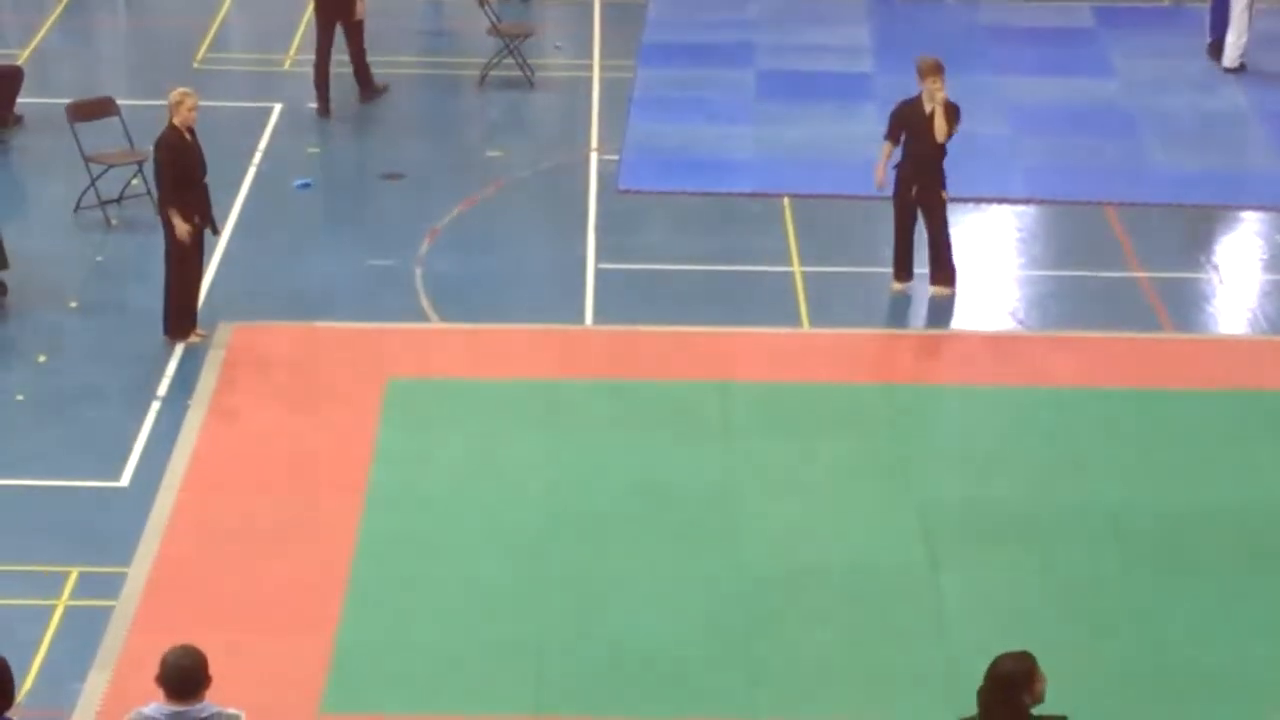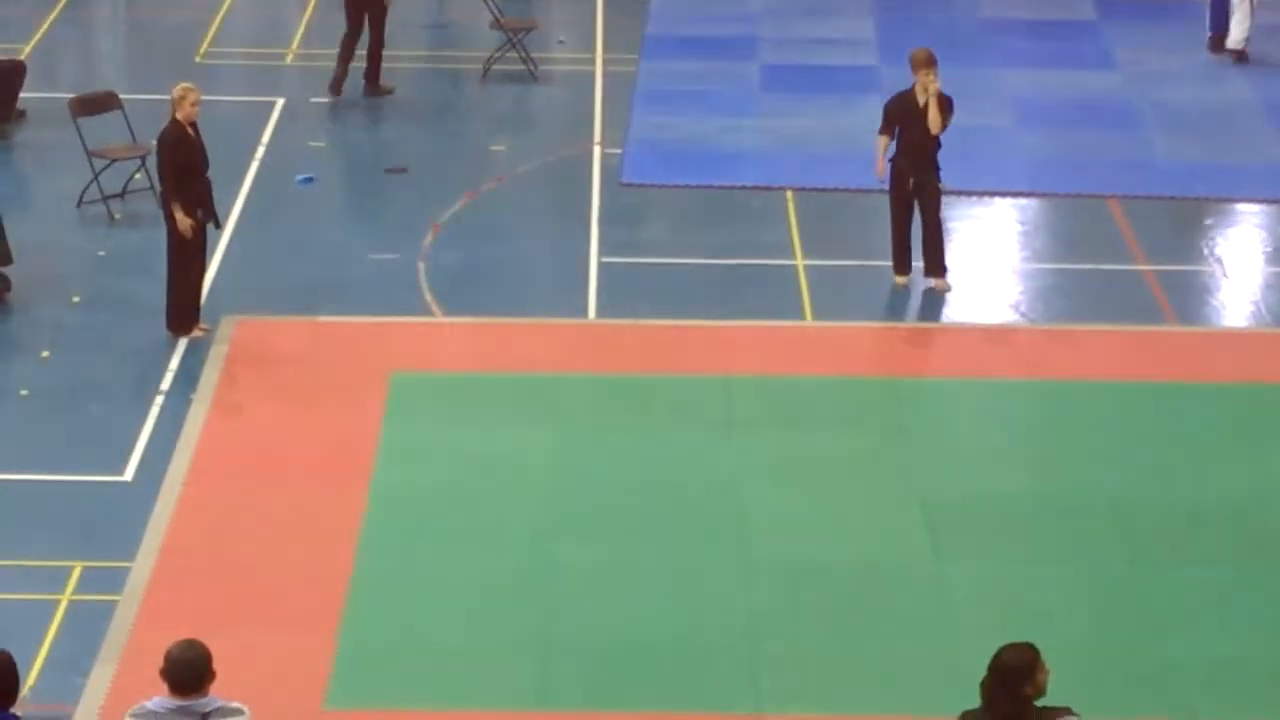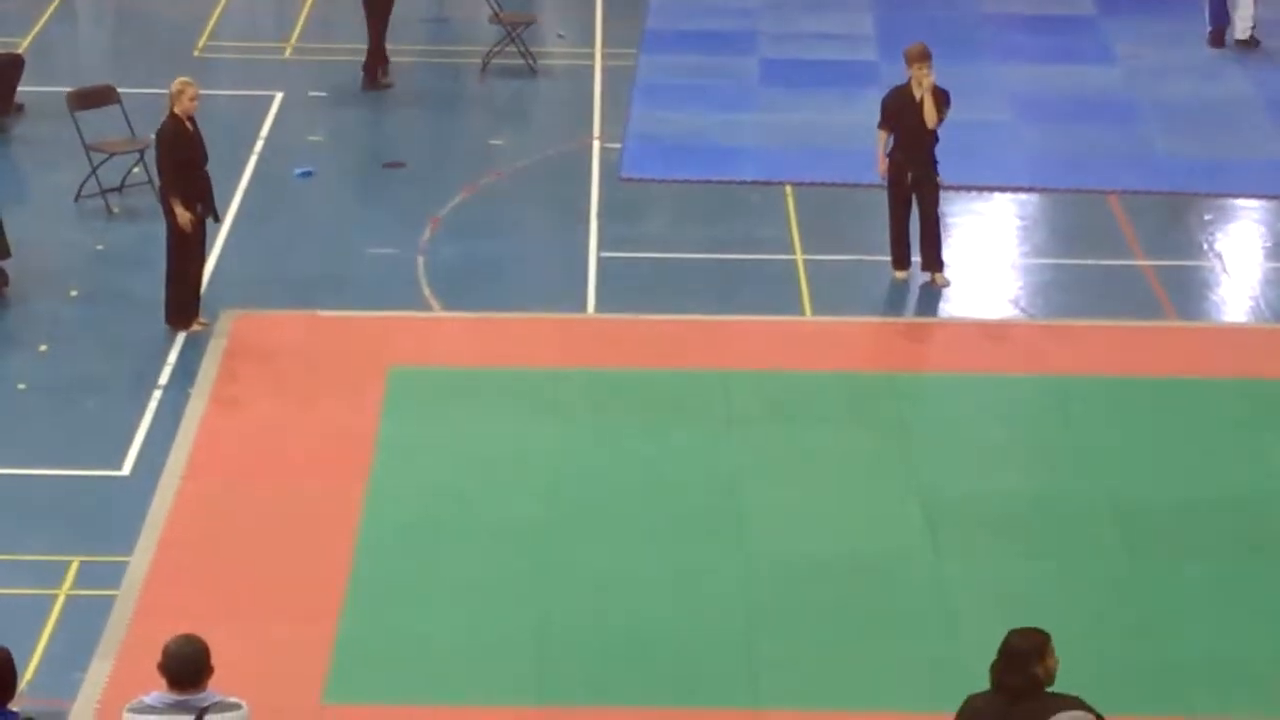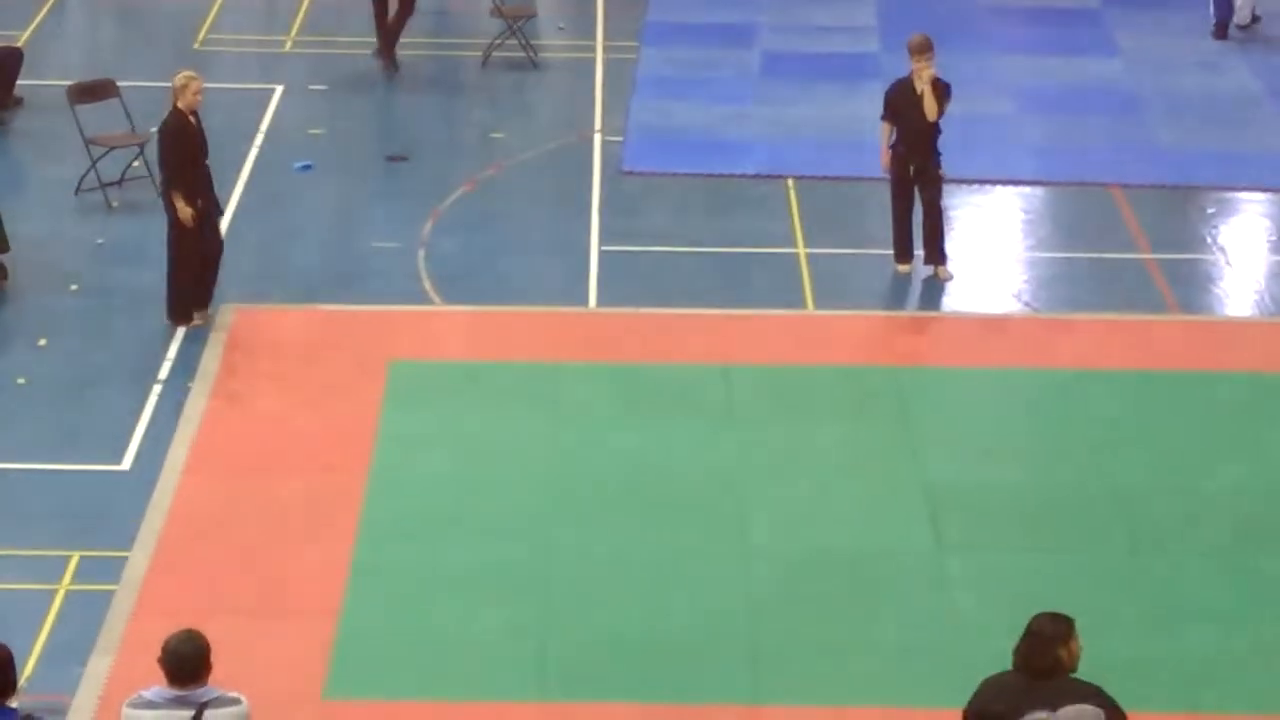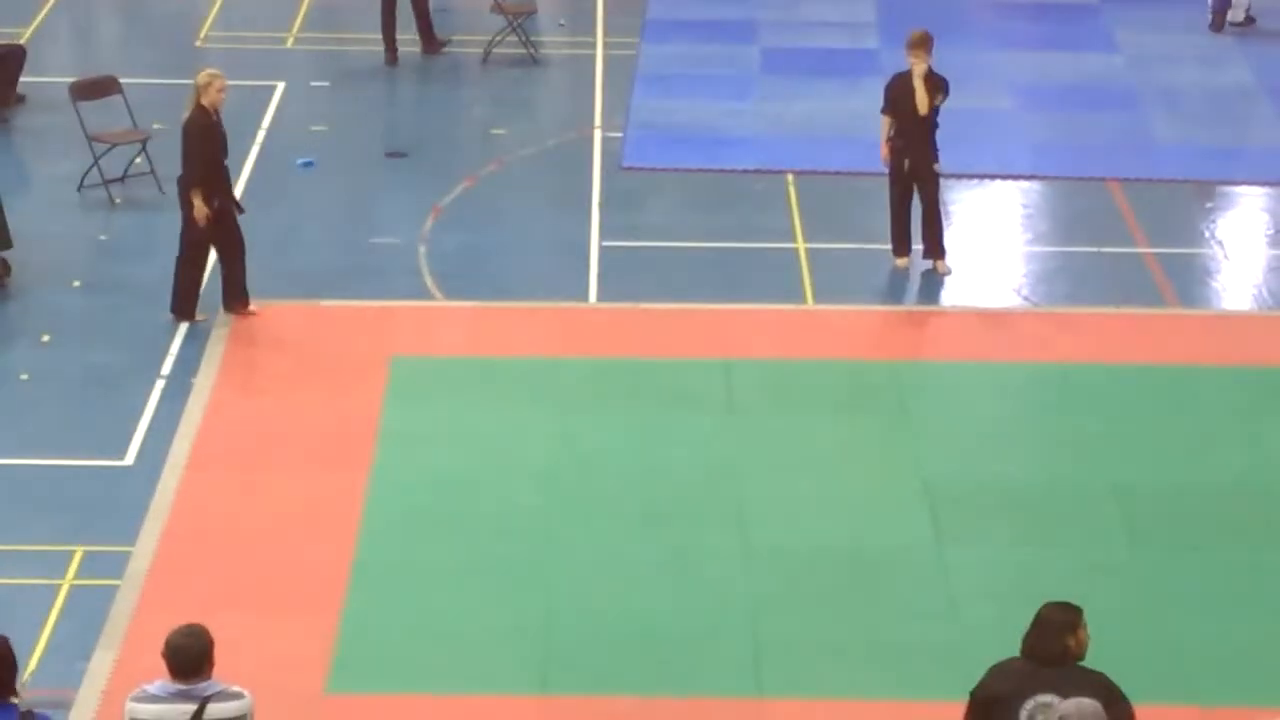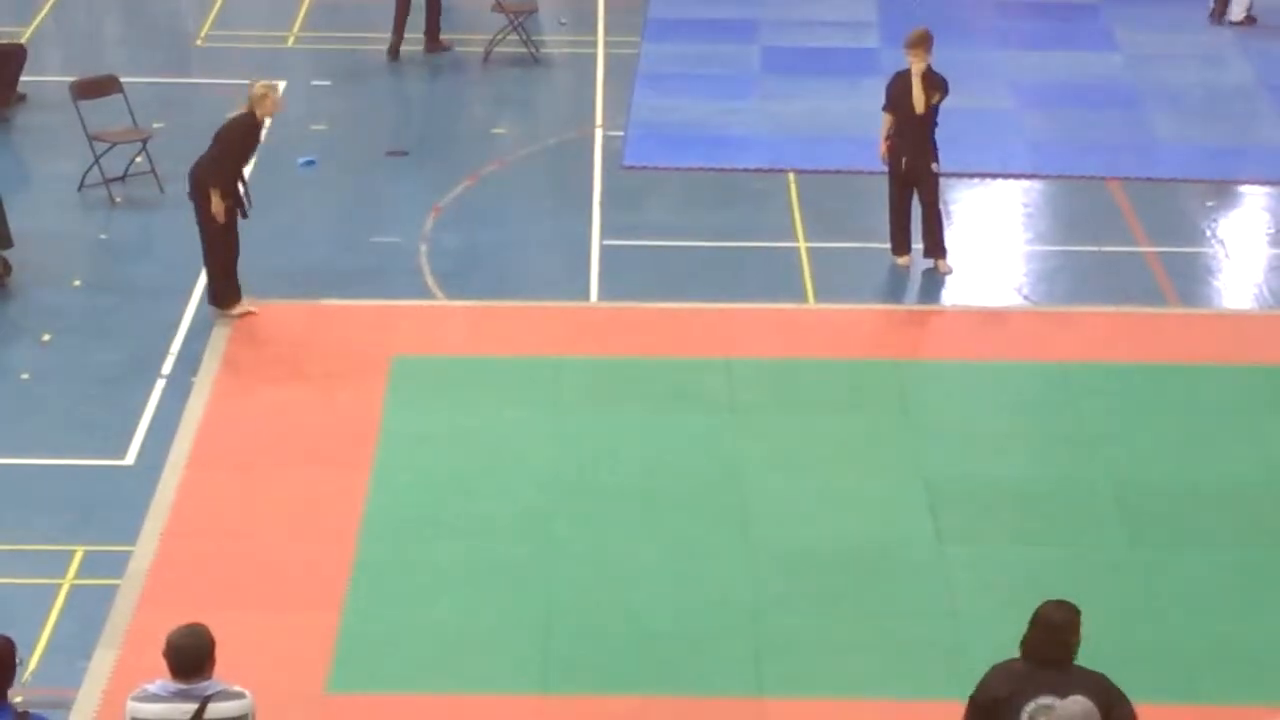
dt=0.3s
person 1, frame 1
left shoulder: (189, 135)
right shoulder: (166, 142)
right elbow: (164, 186)
left wrist: (203, 212)
right wrist: (176, 221)
left hip: (193, 211)
right hip: (179, 214)
left knee: (193, 270)
right knee: (180, 271)
left ankle: (189, 324)
right ankle: (177, 329)
person 1, frame 2
left shoulder: (192, 129)
right shoulder: (170, 137)
right elbow: (168, 181)
left wrist: (204, 207)
right wrist: (178, 214)
left hip: (196, 206)
right hip: (181, 209)
left knee: (196, 264)
right knee: (182, 265)
left ankle: (192, 319)
right ankle: (180, 324)
person 1, frame 3
left shoulder: (190, 123)
right shoulder: (168, 131)
right elbow: (167, 175)
left wrist: (204, 200)
right wrist: (178, 209)
left hip: (196, 200)
right hip: (180, 204)
left knee: (196, 258)
right knee: (182, 259)
left ankle: (191, 313)
right ankle: (179, 318)
person 1, frame 4
left shoulder: (193, 118)
right shoulder: (172, 125)
right elbow: (169, 169)
left wrist: (206, 194)
right wrist: (180, 203)
left hip: (199, 193)
right hip: (182, 197)
left knee: (212, 247)
right knee: (184, 255)
left ankle: (198, 303)
right ankle: (181, 314)
person 1, frame 5
left shoulder: (213, 116)
right shoulder: (196, 123)
right elbow: (191, 166)
left wrist: (224, 191)
right wrist: (197, 202)
left hip: (217, 191)
right hip: (200, 194)
left knee: (233, 243)
right knee: (194, 252)
left ankle: (236, 302)
right ankle: (183, 310)
person 1, frame 6
left shoulder: (253, 123)
right shoulder: (241, 126)
right elbow: (219, 161)
left wrist: (233, 194)
right wrist: (216, 200)
left hip: (223, 184)
right hip: (206, 184)
left knee: (229, 243)
right knee: (219, 244)
left ankle: (231, 298)
right ankle: (225, 301)
person 2, frame 1
left shoulder: (950, 110)
right shoulder: (906, 108)
left elbow: (941, 137)
right elbow: (892, 139)
left wrist: (939, 107)
right wrist: (881, 167)
left hip: (933, 176)
right hip: (907, 174)
left knee: (938, 228)
right knee: (903, 227)
left ankle: (945, 280)
right ankle: (901, 276)
person 2, frame 2
left shoulder: (944, 102)
right shoulder: (899, 101)
left elbow: (935, 129)
right elbow: (886, 132)
left wrist: (933, 98)
right wrist: (880, 161)
left hip: (928, 168)
right hip: (902, 167)
left knee: (932, 221)
right knee: (901, 221)
left ankle: (938, 273)
right ankle: (901, 270)
person 2, frame 3
left shoulder: (940, 95)
right shoulder: (895, 96)
left elbow: (932, 123)
right elbow: (885, 128)
left wrist: (927, 92)
right wrist: (881, 158)
left hip: (925, 163)
right hip: (900, 162)
left knee: (930, 215)
right knee: (899, 215)
left ankle: (935, 268)
right ankle: (901, 264)
person 2, frame 4
left shoulder: (941, 88)
right shoulder: (897, 88)
left elbow: (932, 116)
right elbow: (888, 121)
left wrist: (927, 85)
right wrist: (885, 151)
left hip: (928, 156)
right hip: (902, 155)
left knee: (933, 209)
right knee: (901, 209)
left ankle: (938, 261)
right ankle: (903, 258)
person 2, frame 5
left shoulder: (938, 83)
right shoulder: (897, 81)
left elbow: (924, 110)
right elbow: (888, 115)
left wrist: (919, 79)
right wrist: (884, 143)
left hip: (925, 150)
right hip: (900, 148)
left knee: (931, 202)
right knee: (899, 202)
left ankle: (937, 255)
right ankle: (901, 252)
person 2, frame 6
left shoulder: (937, 83)
right shoulder: (898, 79)
left elbow: (921, 109)
left wrist: (917, 78)
right wrist: (883, 140)
left hip: (924, 149)
right hip: (899, 147)
left knee: (930, 202)
right knee: (899, 201)
left ankle: (938, 254)
right ankle: (902, 250)
